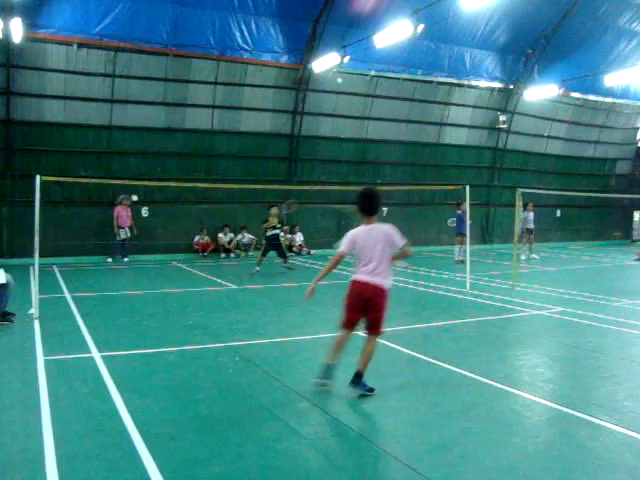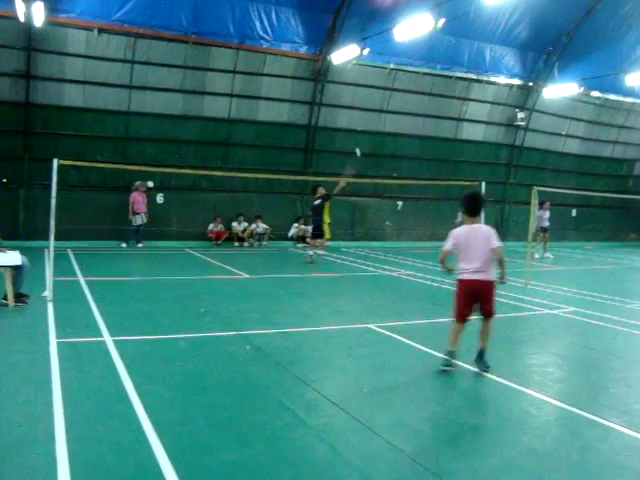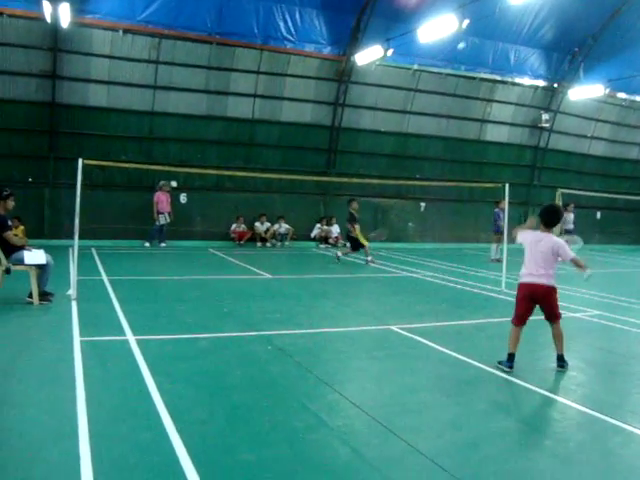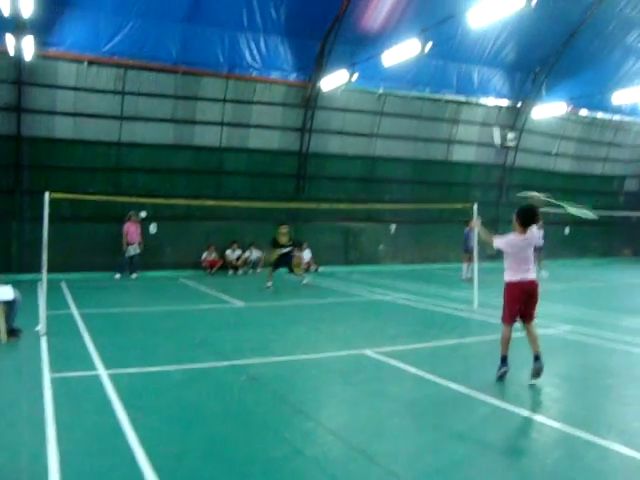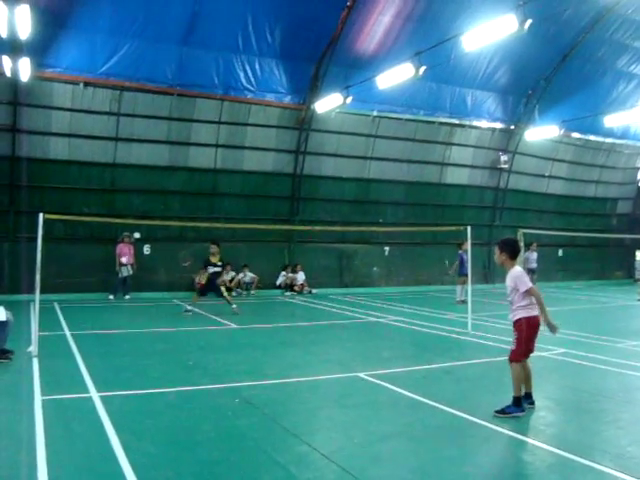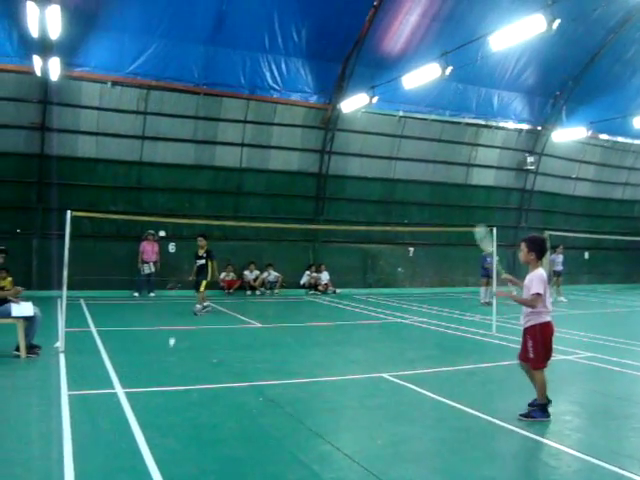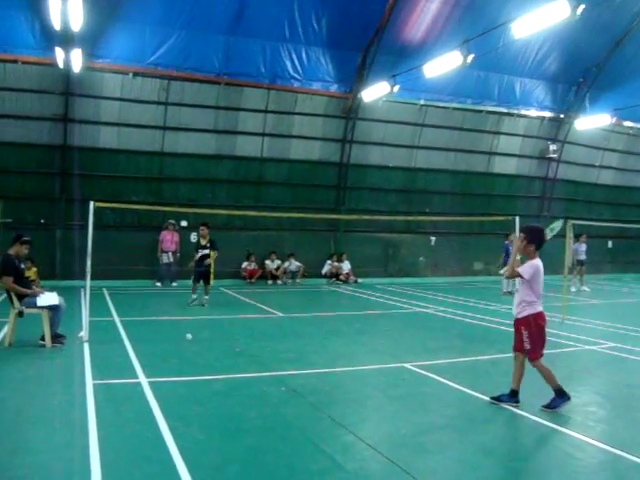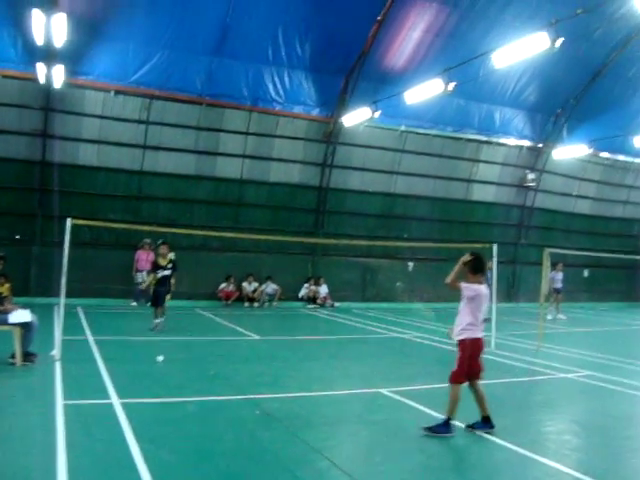
dt=0.5s
person 1, frame 1
left shoulder: (354, 234)
right shoulder: (388, 230)
left elbow: (335, 260)
right elbow: (407, 253)
left wrist: (316, 282)
right wrist: (392, 257)
left hip: (358, 286)
right hip: (378, 288)
left knee: (346, 331)
right knee: (372, 336)
left ankle: (327, 369)
right ankle: (358, 378)
person 1, frame 2
left shoulder: (456, 233)
right shoulder: (488, 231)
left elbow: (443, 258)
right elbow: (499, 256)
left wrist: (446, 267)
right wrist: (503, 272)
left hip: (465, 282)
right hip: (486, 281)
left knee: (460, 322)
right knee: (487, 319)
left ankle: (450, 355)
right ankle: (481, 357)
person 1, frame 3
left shoulder: (529, 236)
right shoulder: (558, 242)
left elbow: (516, 234)
right elbow: (576, 262)
left wrist: (528, 225)
right wrist: (583, 266)
left hip: (526, 285)
right hip: (546, 288)
left knee: (517, 324)
right knee: (555, 323)
left ankle: (509, 360)
right ankle: (560, 359)
person 1, frame 4
left shoulder: (509, 240)
right shoulder: (533, 236)
left elbow: (489, 239)
left wrist: (477, 226)
left hip: (514, 284)
right hip: (531, 283)
left knee: (508, 324)
right knee: (528, 323)
left ankle: (504, 362)
right ankle: (537, 359)
person 1, frame 5
left shoulder: (517, 274)
right shoulder: (513, 274)
left elbow: (536, 295)
right elbow: (522, 297)
left wrist: (546, 318)
right wrist: (545, 317)
left hip: (526, 320)
right hip: (524, 320)
left knee: (515, 360)
right knee: (522, 360)
left ankle: (517, 404)
right ankle: (528, 398)
person 1, frame 6
left shoulder: (538, 275)
right shoulder: (533, 274)
left elbow: (533, 302)
left wrist: (510, 295)
right wrist: (514, 281)
left hip: (539, 326)
right hip: (533, 326)
left knee: (536, 367)
right knee: (524, 363)
left ankle: (542, 409)
right ankle: (542, 397)
person 1, frame 7
left shoulder: (533, 265)
right shoulder: (530, 264)
left elbow: (509, 274)
right elbow: (514, 273)
left wrist: (515, 253)
right wrist: (516, 257)
left hip: (531, 317)
right hip: (524, 316)
left knee: (534, 360)
right knee: (519, 356)
left ankle: (560, 394)
right ankle: (513, 394)
person 1, frame 8
left shoulder: (477, 290)
right shoulder: (480, 290)
left elbow: (449, 281)
left wrist: (460, 263)
left hip: (469, 341)
right hip: (471, 340)
left knee: (455, 382)
right knee: (473, 382)
left ankle: (446, 424)
right ankle: (486, 420)
